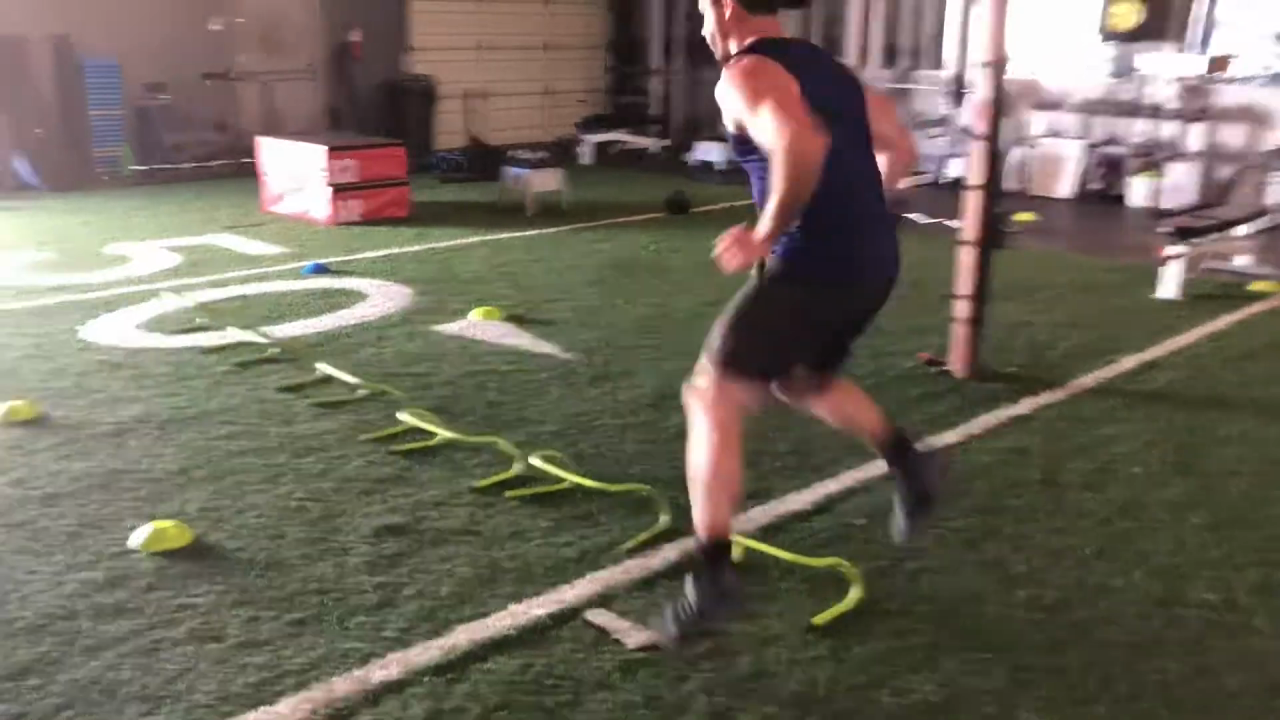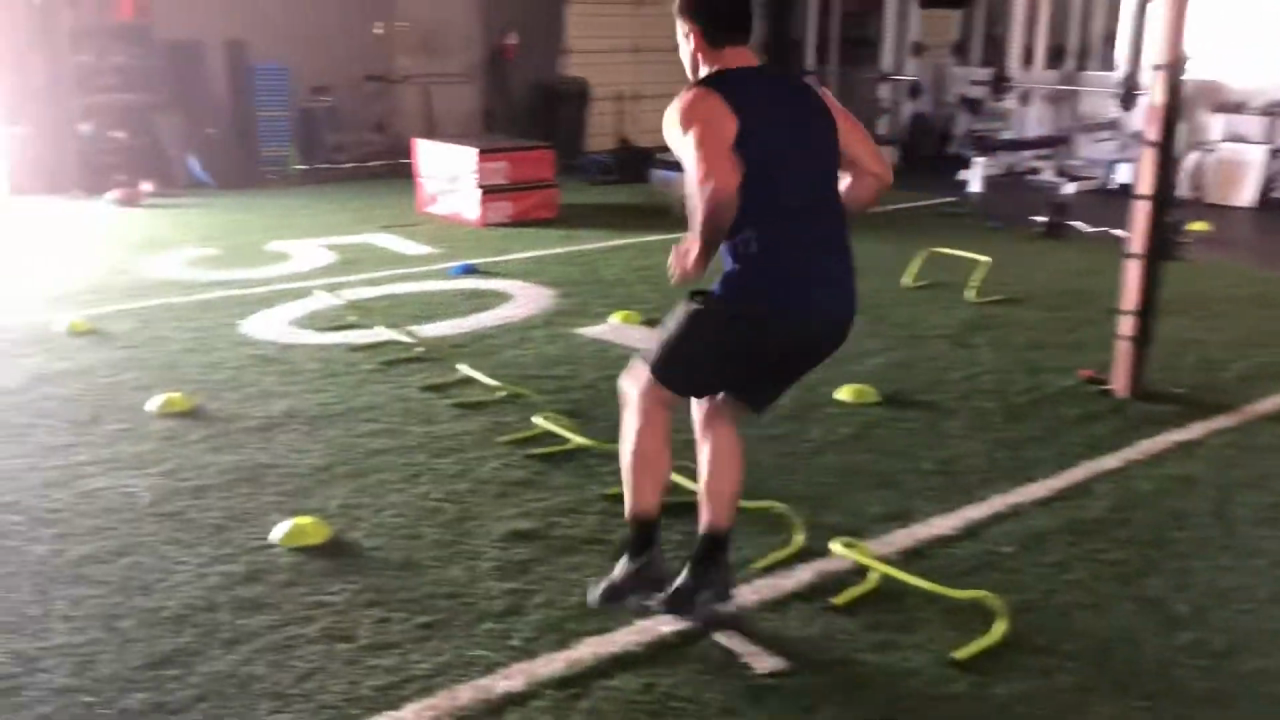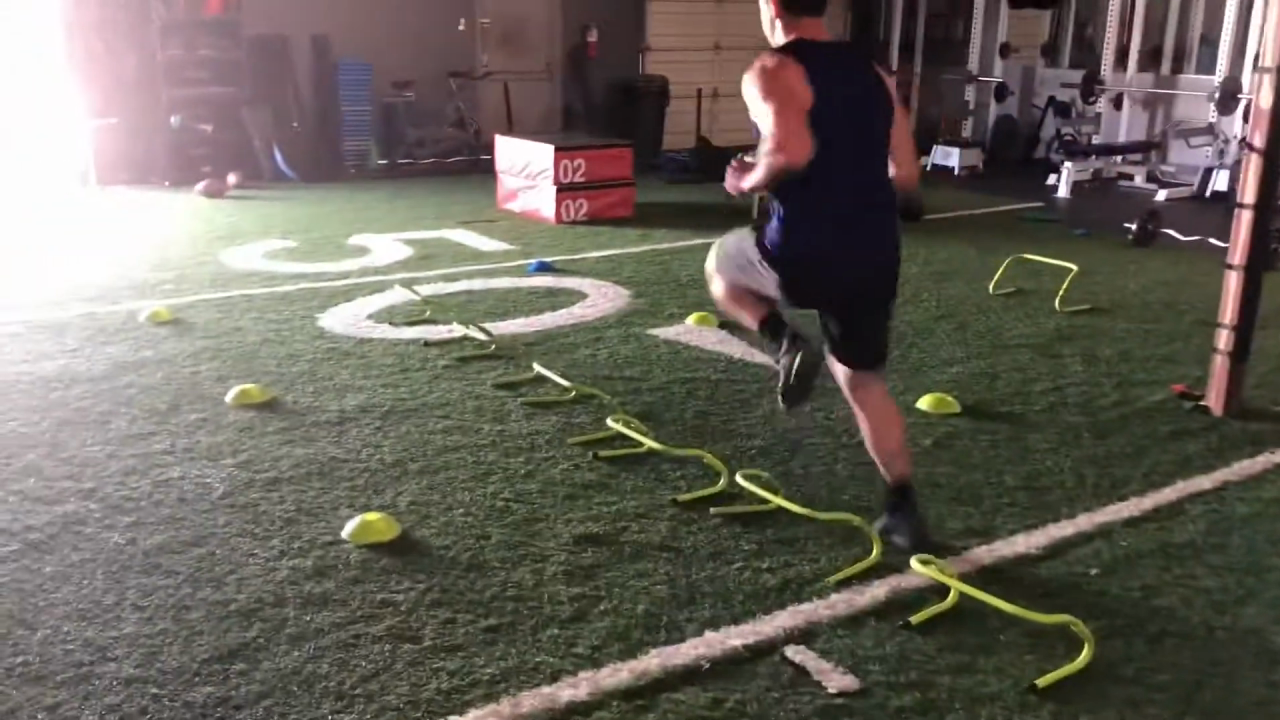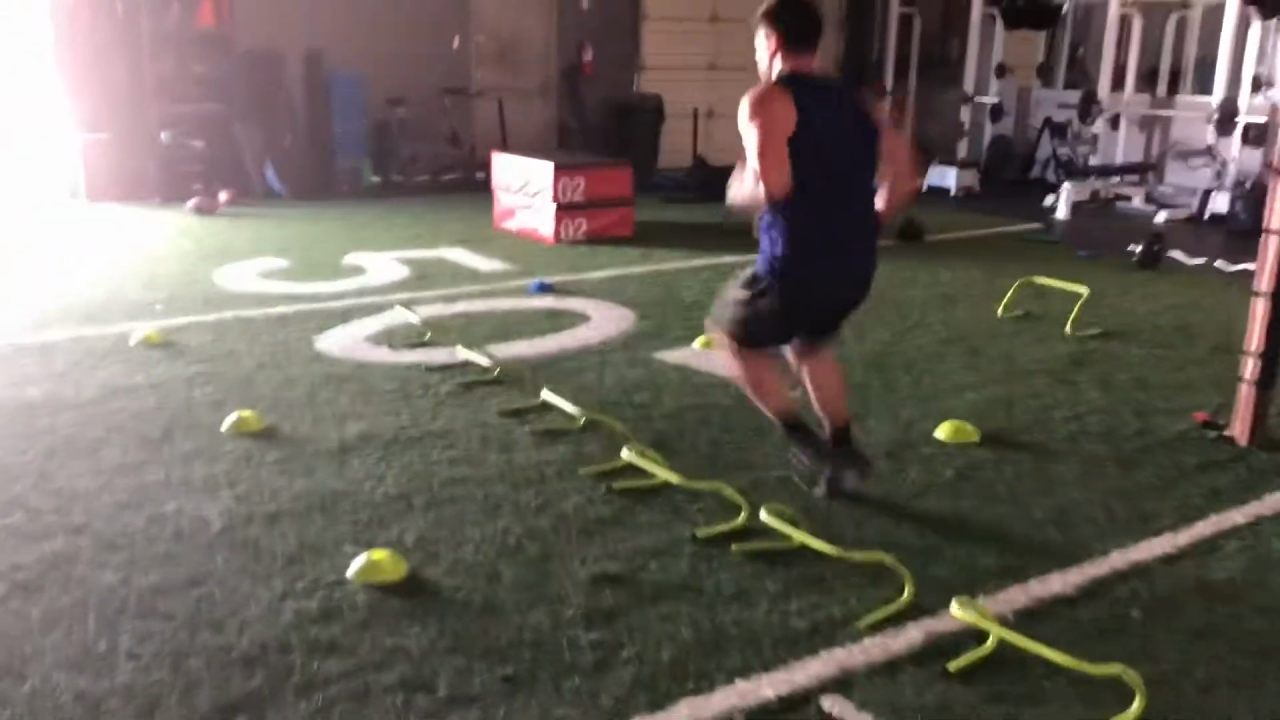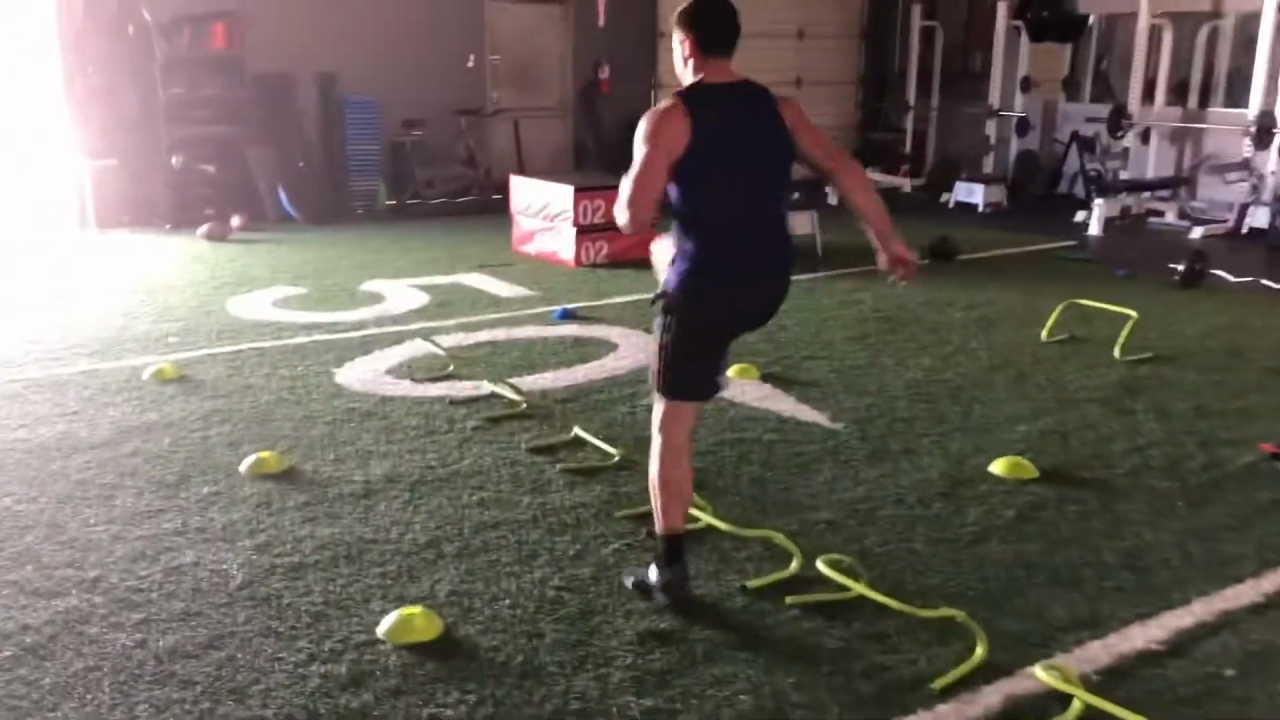
dt=0.4s
person 1, frame 1
left shoulder: (744, 74)
right shoulder: (829, 68)
left elbow: (802, 143)
right elbow: (898, 149)
left wrist: (762, 238)
left hip: (814, 269)
right hip: (870, 264)
left knee: (713, 400)
right knee: (802, 382)
left ankle: (712, 578)
right ankle: (906, 460)
person 1, frame 2
left shoulder: (694, 108)
right shoulder: (810, 96)
left elbow: (715, 184)
right elbow: (873, 174)
left wrist: (699, 250)
left hip: (760, 301)
right hip: (831, 311)
left knee: (645, 390)
right knee: (716, 417)
left ankle: (642, 558)
right ankle: (708, 570)
person 1, frame 3
left shoulder: (773, 72)
right shoulder: (873, 74)
left elbow: (793, 150)
right elbow: (904, 171)
left wrist: (751, 179)
left hip: (801, 254)
right hip: (875, 260)
left knee: (723, 262)
right knee: (865, 382)
left ankle: (785, 342)
right ankle: (904, 511)
person 1, frame 4
left shoulder: (766, 103)
right shoulder: (856, 104)
left elbow: (772, 185)
right elbow: (903, 181)
left wrist: (740, 190)
left hip: (796, 272)
right hip: (854, 272)
left knee: (731, 335)
right knee: (810, 349)
left ankle: (809, 443)
right ankle: (843, 452)
person 1, frame 5
left shoulder: (668, 118)
right shoulder: (780, 109)
left elbow: (634, 215)
right elbow: (844, 171)
left wrist: (626, 201)
right wrist: (886, 241)
left hip: (709, 288)
right hip: (769, 286)
left knee: (672, 423)
left ankle: (669, 566)
right ankle: (708, 381)
